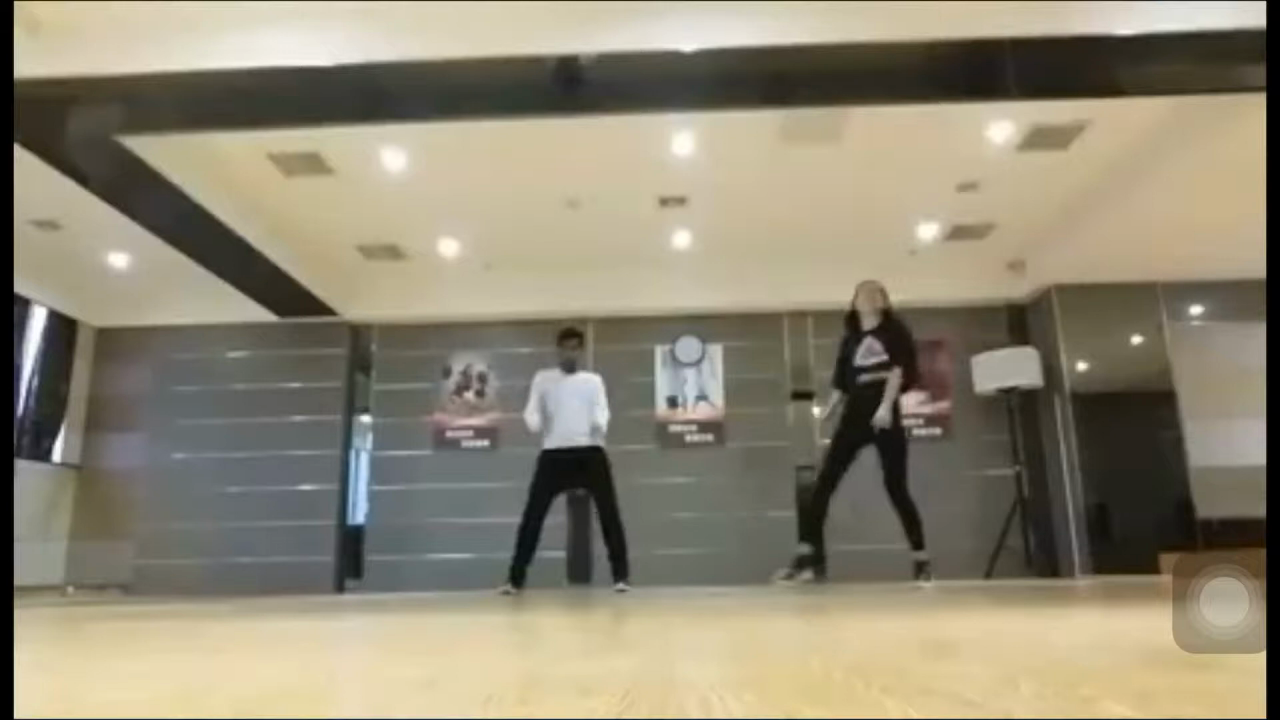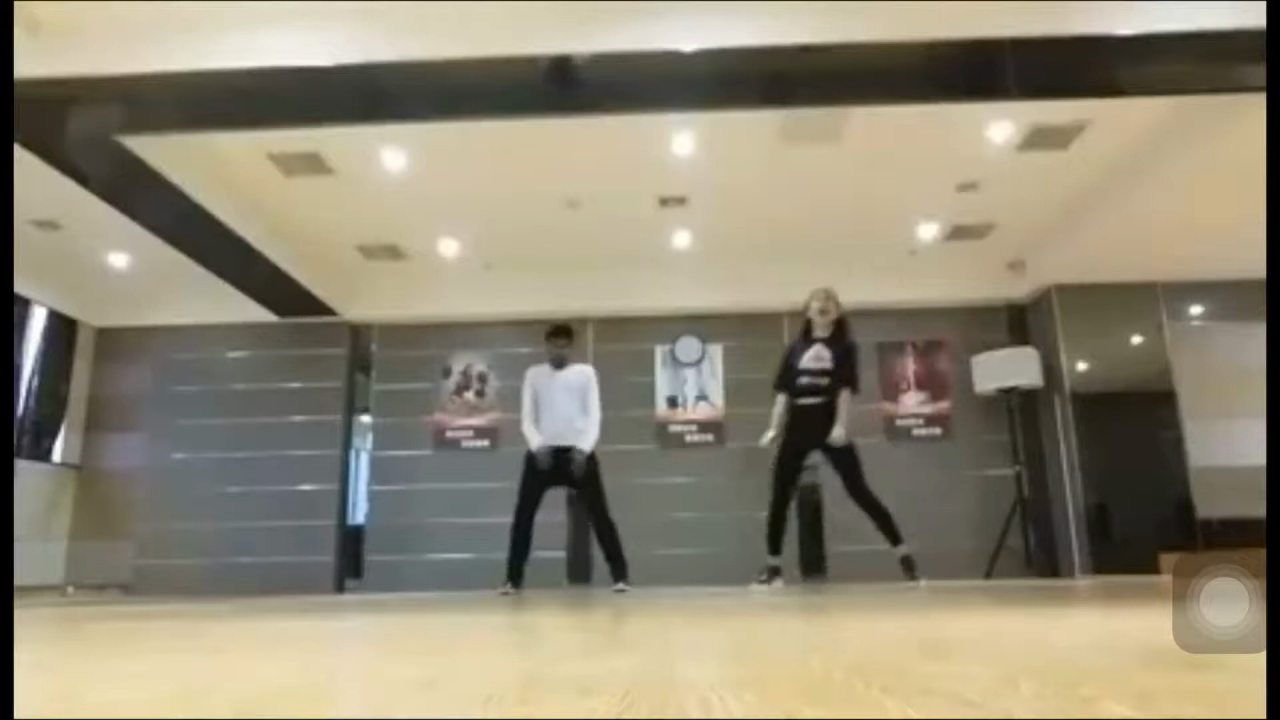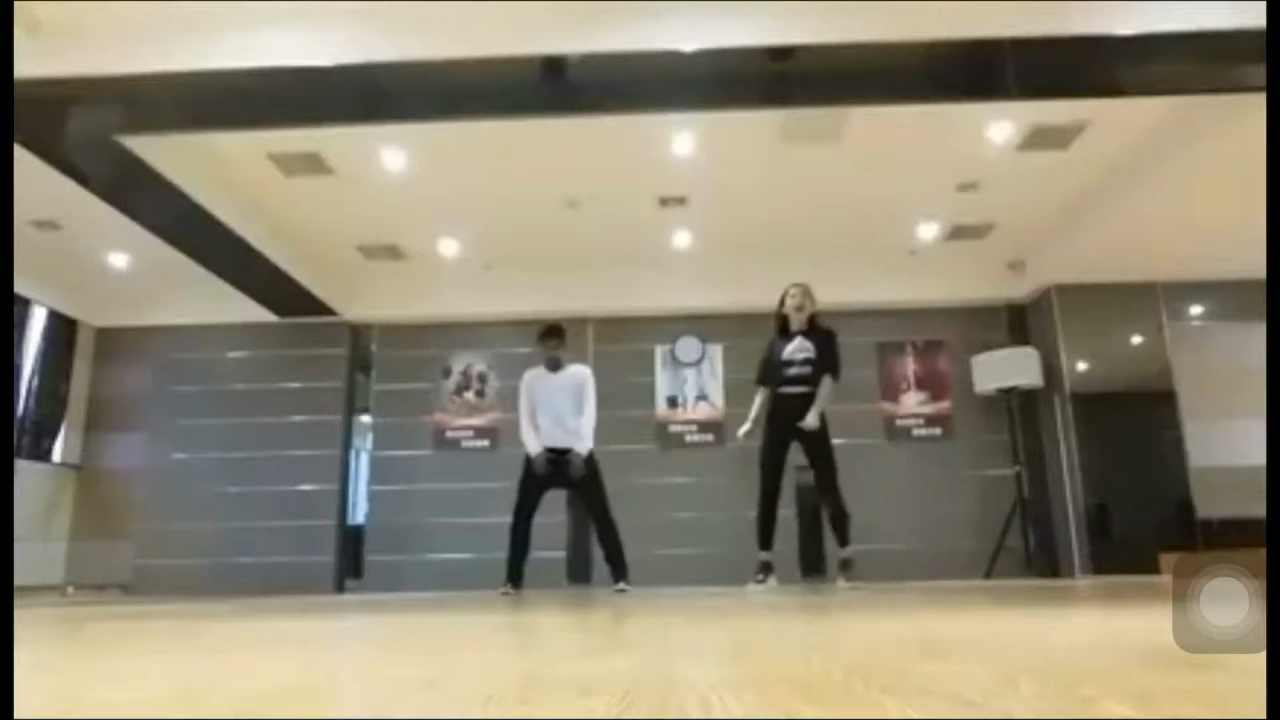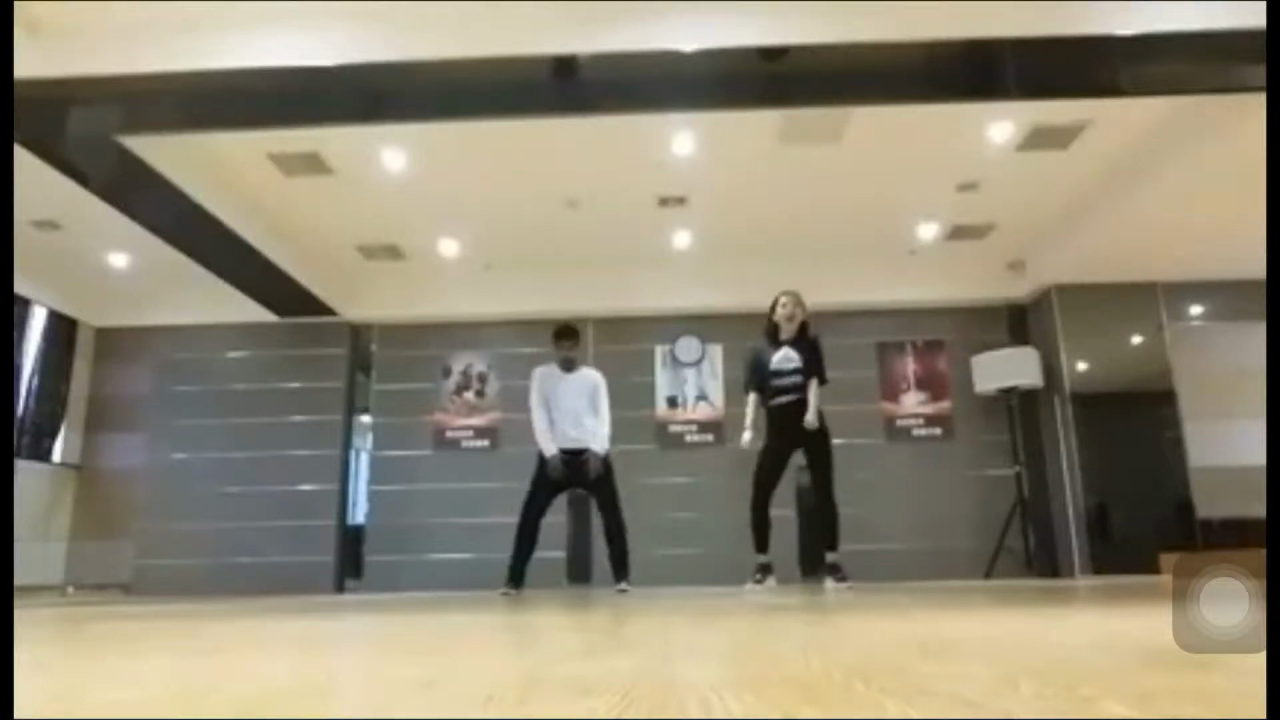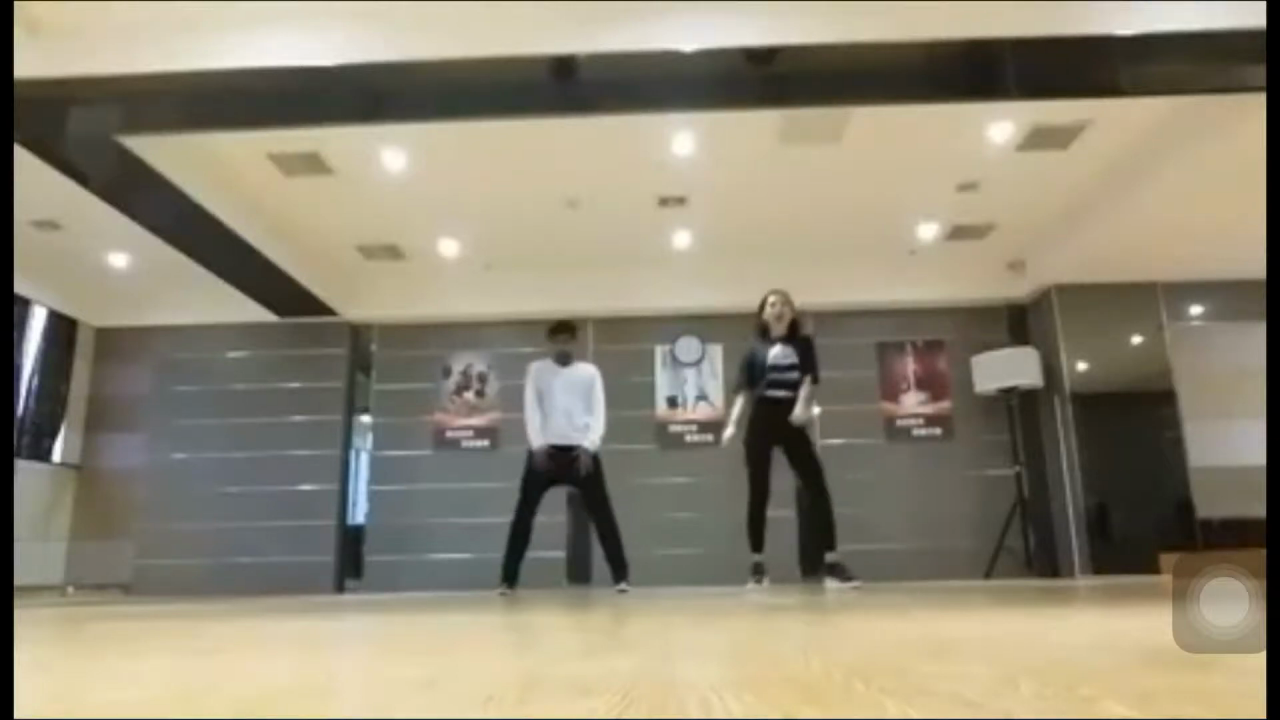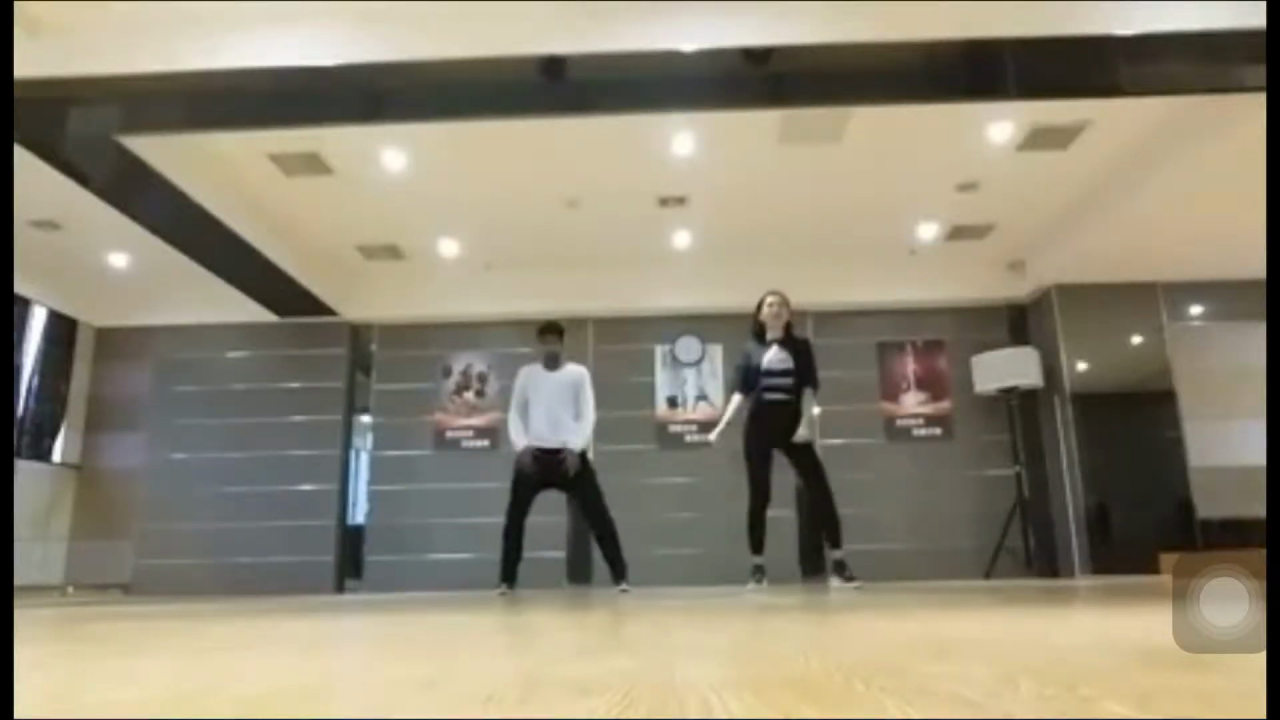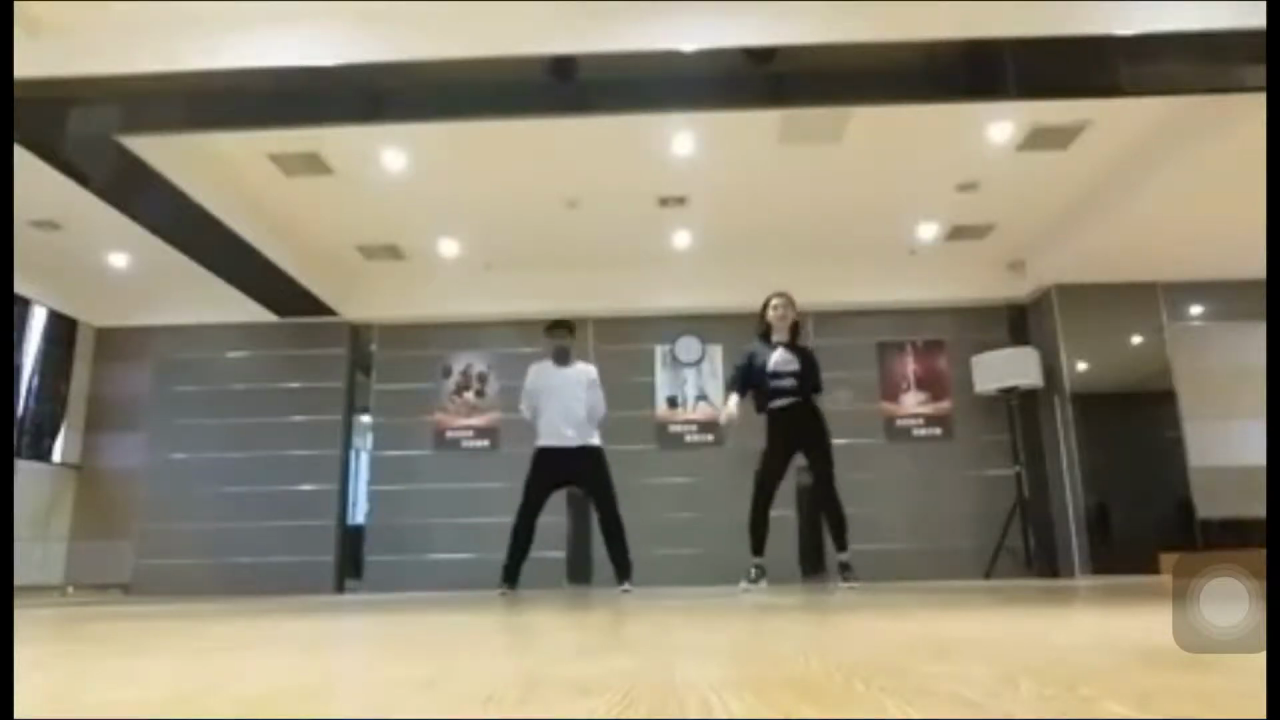
dt=0.2s
person 1, frame 1
left shoulder: (895, 332)
right shoulder: (849, 340)
left elbow: (899, 370)
right elbow: (840, 385)
left wrist: (887, 405)
right wrist: (826, 412)
left hip: (884, 415)
right hip: (854, 415)
left knee: (896, 488)
right knee: (823, 482)
left ankle: (921, 561)
right ankle: (805, 557)
person 1, frame 2
left shoulder: (843, 346)
right shoulder: (797, 347)
left elbow: (846, 387)
right elbow: (783, 391)
left wrist: (841, 425)
right wrist: (774, 427)
left hip: (830, 425)
right hip: (798, 427)
left knee: (859, 492)
right knee: (780, 497)
left ankle: (904, 555)
right ankle: (772, 567)
person 1, frame 3
left shoulder: (824, 336)
right shoulder: (776, 343)
left elbow: (829, 377)
right elbow: (764, 384)
left wrist: (816, 411)
right wrist: (750, 420)
left hip: (810, 418)
right hip: (777, 418)
left knee: (828, 486)
right knee: (769, 492)
left ankle: (845, 559)
right ankle: (766, 564)
person 1, frame 4
left shoulder: (809, 345)
right shoulder: (762, 353)
left elbow: (815, 381)
right elbow: (754, 392)
left wrist: (813, 410)
right wrist: (748, 427)
left hip: (809, 423)
right hip: (778, 427)
left knee: (823, 492)
right knee: (760, 494)
left ankle: (831, 564)
right ankle: (763, 566)
person 1, frame 5
left shoulder: (803, 343)
right shoulder: (756, 349)
left elbow: (808, 379)
right elbow: (744, 389)
left wrist: (802, 406)
right wrist: (731, 423)
left hip: (793, 422)
right hip: (760, 422)
left knee: (817, 489)
right knee: (758, 494)
left ankle: (831, 563)
right ankle: (757, 565)
person 1, frame 6
left shoulder: (800, 347)
right shoulder: (751, 351)
left elbow: (809, 389)
right elbow: (741, 391)
left wrist: (805, 423)
right wrist: (722, 425)
left hip: (791, 426)
right hip: (760, 425)
left knee: (820, 488)
right knee: (760, 496)
left ankle: (838, 562)
right ankle: (757, 566)
person 1, frame 7
left shoulder: (804, 354)
right shoulder: (756, 352)
left elbow: (816, 392)
right elbow: (738, 389)
right wrist: (731, 407)
left hip: (809, 424)
right hip: (779, 429)
left knee: (826, 493)
right knee: (761, 496)
left ankle: (844, 563)
right ankle: (756, 567)
person 2, frame 1
left shoulder: (593, 381)
right shoulder: (543, 379)
left elbow: (603, 414)
right elbow: (531, 417)
left wrist: (599, 424)
right wrist: (538, 420)
left hip: (590, 452)
right hip: (554, 453)
left knee: (609, 512)
right knee: (533, 514)
left ankle: (621, 575)
right ankle: (515, 577)
person 2, frame 2
left shoulder: (586, 373)
right shoulder: (534, 375)
left elbow: (593, 413)
right elbow: (527, 417)
left wrist: (584, 448)
right wrist: (538, 446)
left hip: (579, 452)
right hip: (543, 452)
left knee: (599, 512)
right knee: (524, 512)
left ankle: (620, 575)
right ankle: (513, 577)
person 2, frame 3
left shoulder: (582, 374)
right shoulder: (530, 378)
left elbow: (588, 415)
right elbow: (526, 419)
left wrist: (581, 452)
right wrist: (535, 451)
left hip: (576, 453)
right hip: (542, 454)
left knee: (600, 513)
right knee: (522, 514)
left ankle: (620, 575)
right ankle: (513, 579)
person 2, frame 4
left shoulder: (594, 378)
right shoulder: (541, 375)
left elbow: (603, 417)
right elbow: (538, 416)
left wrist: (597, 451)
right wrist: (551, 453)
left hip: (591, 453)
right hip: (555, 454)
left knee: (612, 513)
right knee: (530, 514)
left ankle: (621, 575)
right ankle: (514, 578)
person 2, frame 5
left shoulder: (590, 372)
right shoulder: (537, 369)
left elbow: (598, 413)
right elbow: (531, 410)
left wrist: (588, 447)
right wrist: (539, 446)
left hip: (581, 450)
right hip: (545, 450)
left knee: (602, 512)
right knee: (524, 512)
left ankle: (620, 575)
right ankle: (508, 578)
person 2, frame 6
left shoulder: (579, 374)
right shoulder: (526, 374)
left elbow: (587, 415)
right elbow: (515, 414)
left wrist: (575, 448)
right wrist: (521, 447)
left hip: (570, 453)
right hip: (534, 453)
left knee: (598, 513)
right knee: (515, 515)
left ankle: (620, 575)
right ankle: (507, 578)
person 2, frame 7
left shoulder: (588, 372)
right shoulder: (537, 371)
left elbow: (597, 414)
right elbow: (528, 411)
left wrist: (595, 392)
right wrist: (528, 406)
left hip: (586, 450)
right hip: (548, 451)
left knee: (609, 511)
right knee: (527, 513)
left ankle: (624, 575)
right ankle: (509, 578)
